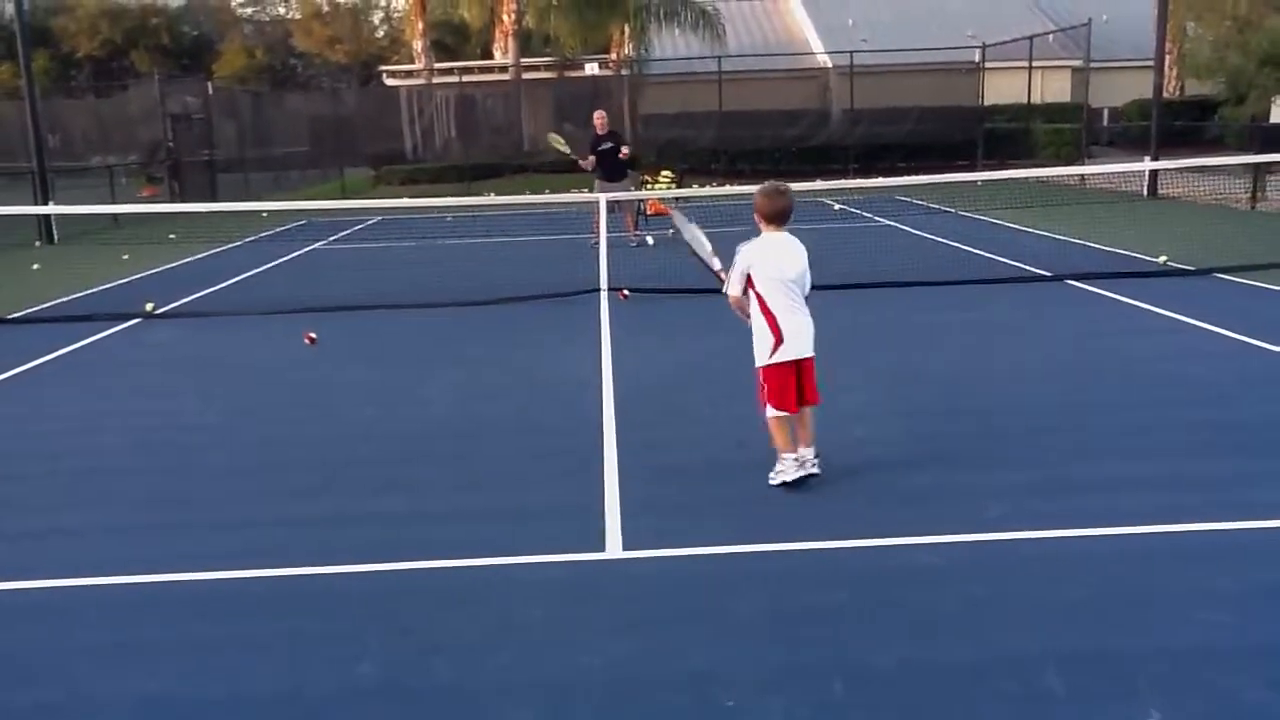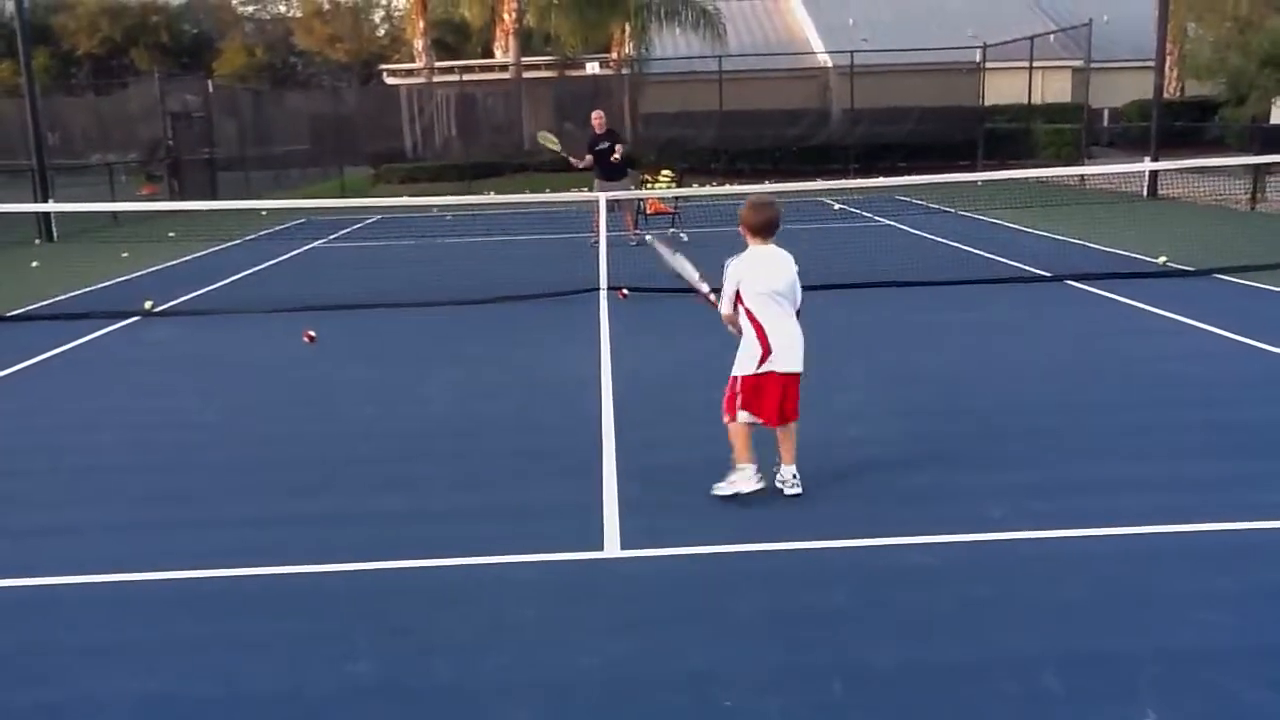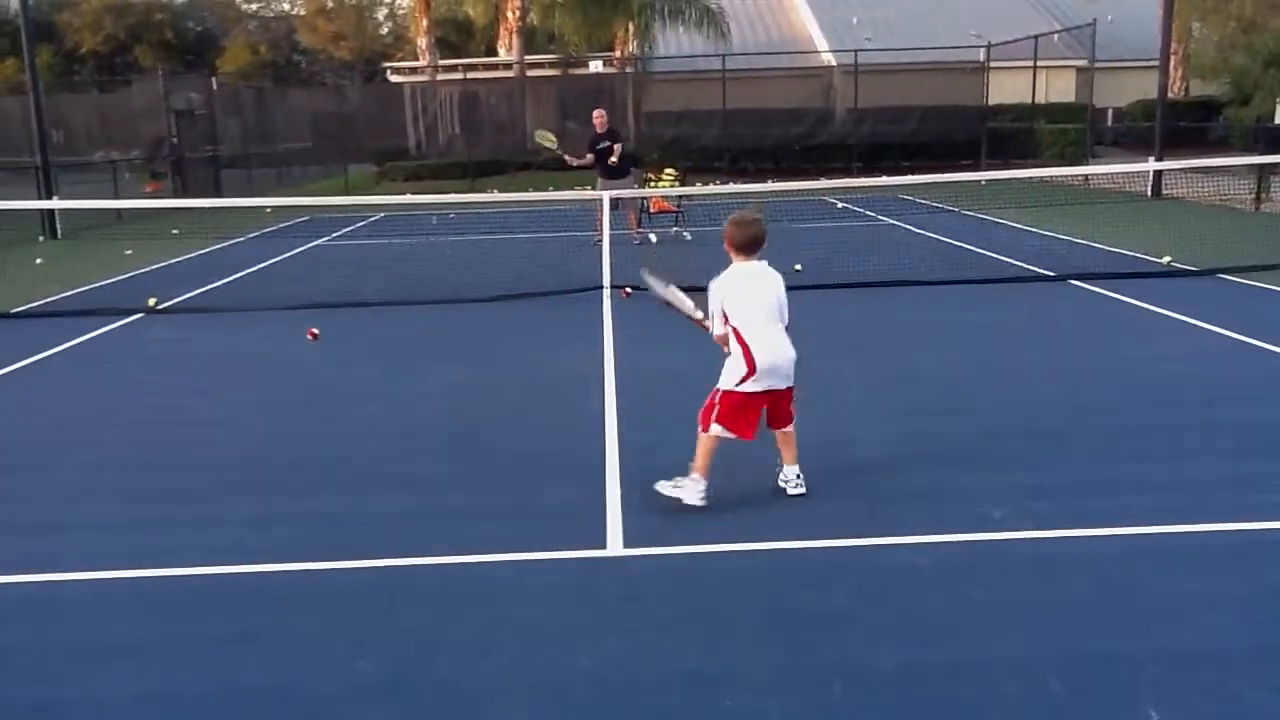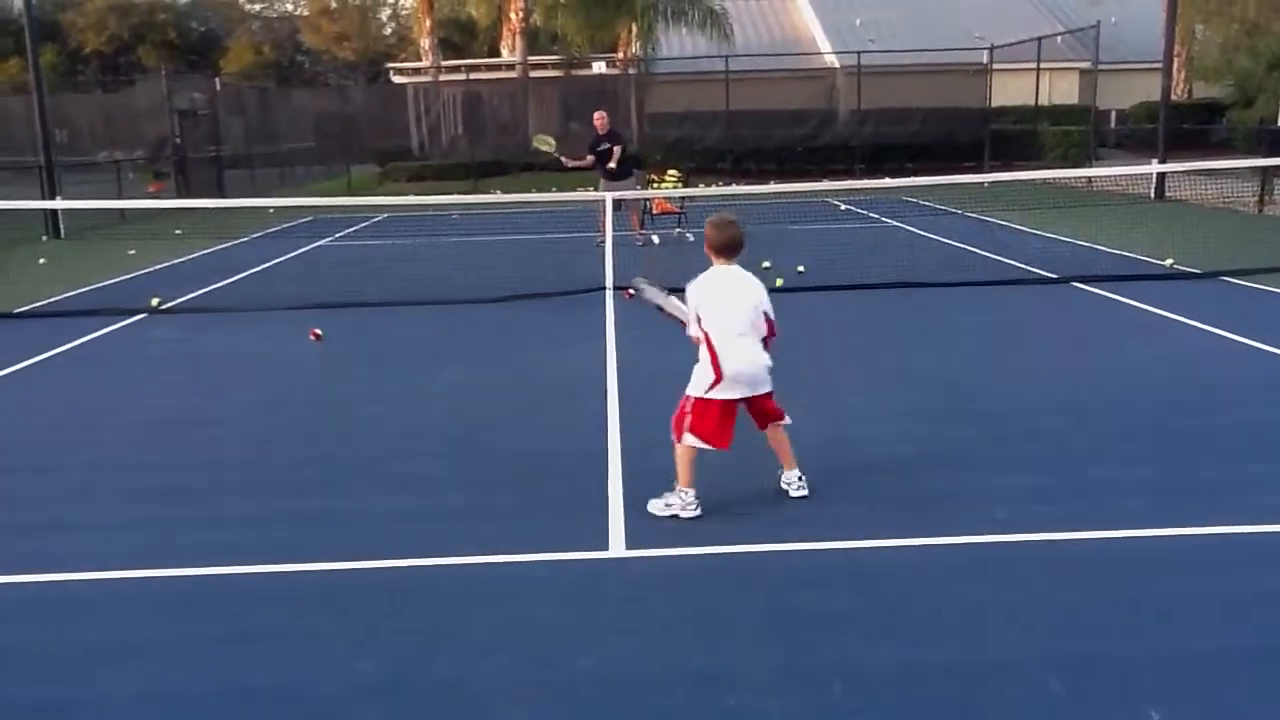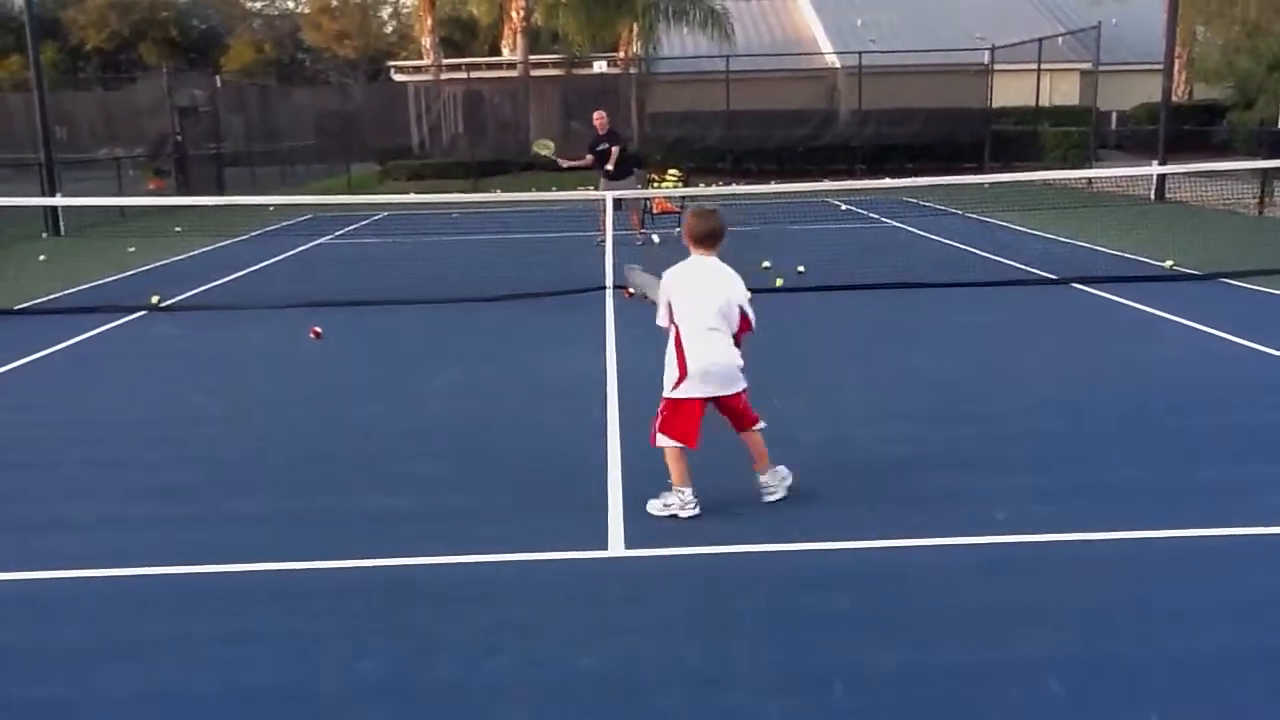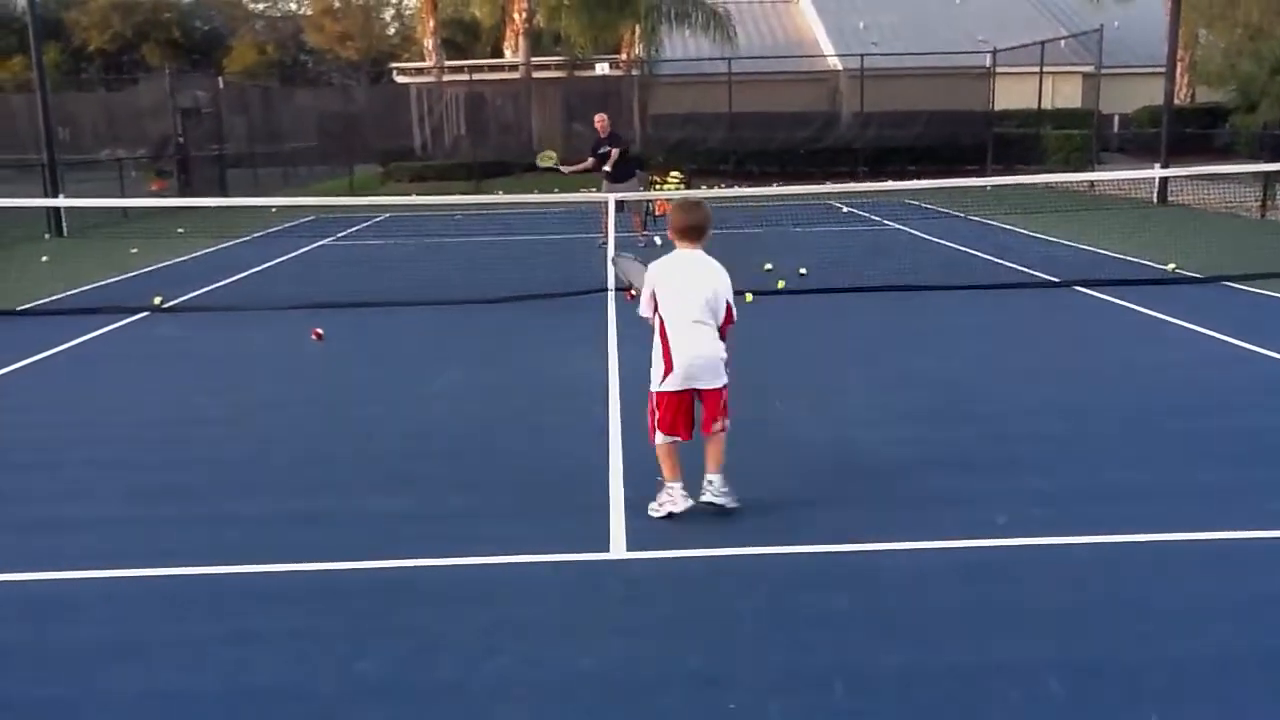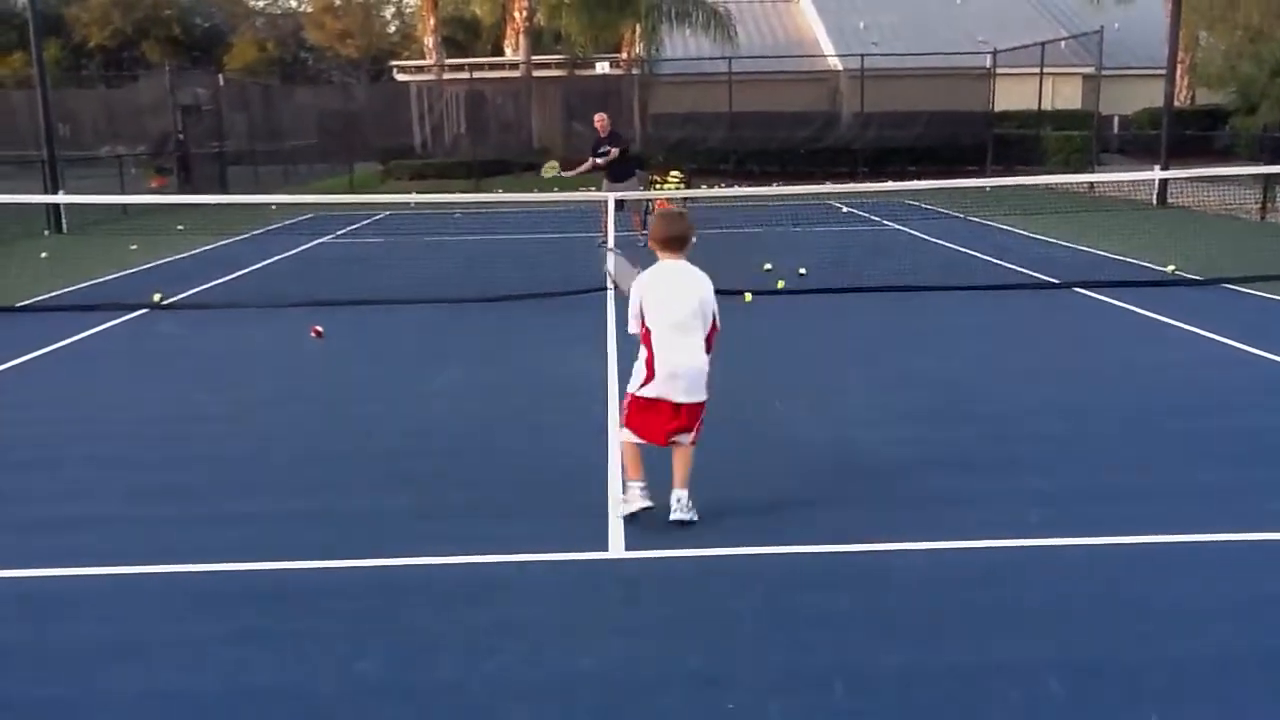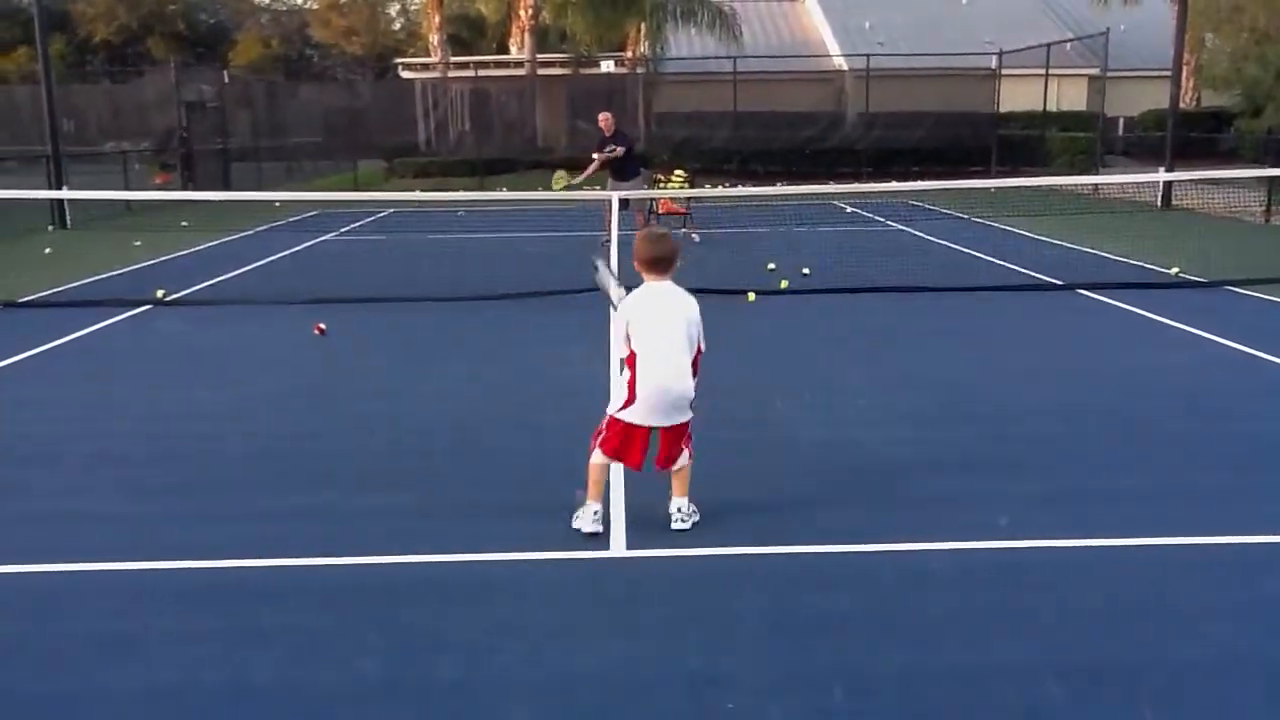
dt=0.1s
person 1, frame 1
left shoulder: (749, 251)
right shoulder: (798, 247)
left elbow: (735, 298)
right elbow: (804, 290)
left wrist: (747, 312)
left hip: (773, 337)
right hip: (803, 332)
left knee: (775, 402)
right knee: (804, 398)
left ankle: (788, 461)
right ankle: (807, 456)
person 1, frame 2
left shoulder: (737, 266)
right shoulder: (788, 261)
left elbow: (729, 315)
right elbow: (794, 306)
left wrist: (737, 326)
left hip: (762, 348)
right hip: (793, 346)
left knee: (736, 409)
right knee: (785, 414)
left ankle: (746, 471)
right ankle: (789, 474)
person 1, frame 3
left shoulder: (721, 284)
right shoulder: (775, 278)
left elbow: (721, 337)
right elbow: (781, 322)
left hip: (748, 364)
right hip: (783, 359)
left knee: (711, 421)
right knee: (782, 420)
left ankle: (695, 484)
right ankle: (792, 475)
person 1, frame 4
left shoulder: (697, 287)
right shoulder: (754, 286)
left elbow: (696, 335)
right elbow: (768, 333)
left hip: (717, 372)
right hip: (754, 370)
left knee: (685, 430)
right knee: (772, 421)
left ankle: (685, 497)
right ankle: (793, 477)
person 1, frame 5
left shoulder: (672, 277)
right shoulder: (733, 279)
left elbow: (668, 323)
right elbow: (744, 328)
left hip: (689, 369)
right hip: (727, 365)
left knee: (668, 430)
right knee: (746, 423)
left ankle: (683, 496)
right ankle: (770, 478)
person 1, frame 6
left shoulder: (657, 270)
right shoulder: (718, 272)
left elbow: (651, 315)
right elbow: (726, 321)
left hip: (673, 362)
right hip: (710, 360)
left knee: (663, 429)
right knee: (715, 425)
left ankle: (674, 491)
right ankle: (715, 483)
person 1, frame 7
left shoulder: (643, 282)
right shoulder: (703, 282)
left elbow: (639, 330)
right elbow: (710, 333)
left hip: (655, 370)
right hip: (693, 371)
left knee: (631, 427)
right knee: (684, 436)
left ankle: (635, 491)
right ankle: (681, 499)
person 1, frame 8
left shoulder: (630, 303)
right shoulder: (689, 303)
left elbow: (625, 355)
right elbow: (695, 353)
left hip: (639, 392)
right hip: (677, 393)
left knee: (604, 446)
right knee: (679, 450)
left ankle: (592, 511)
right ankle: (681, 508)
